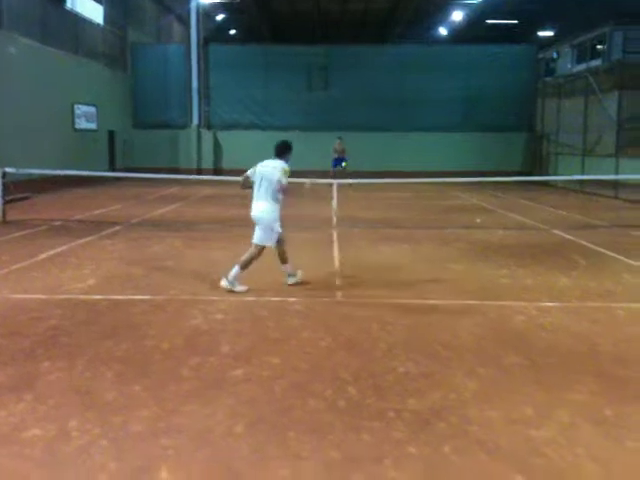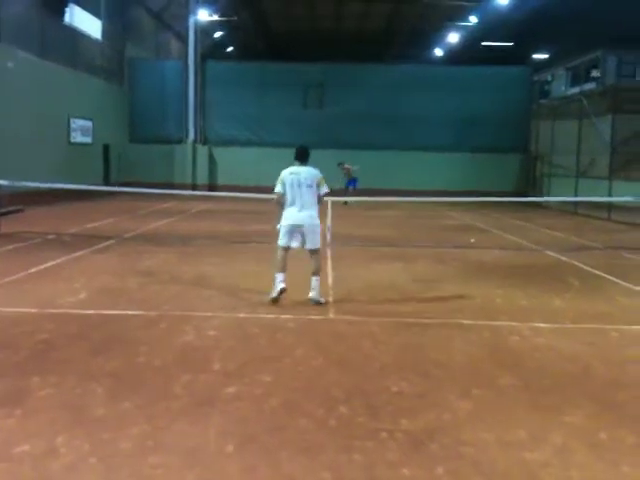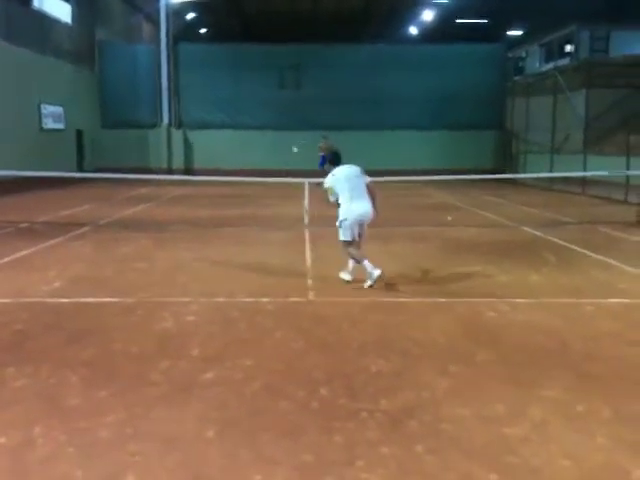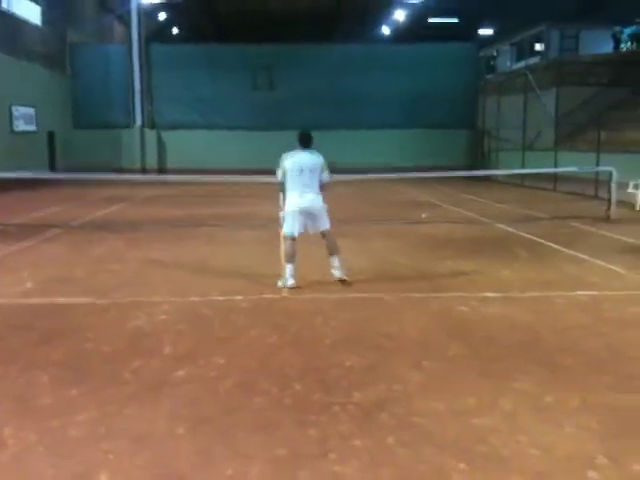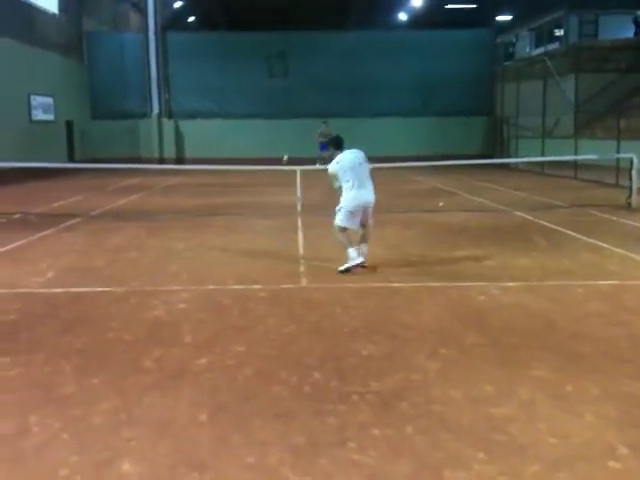
dt=1s
person 1, frame 1
left shoulder: (262, 165)
right shoulder: (283, 167)
left elbow: (245, 181)
right elbow: (280, 188)
left hip: (257, 210)
right hip: (268, 214)
left knee: (280, 240)
right knee: (258, 249)
left ankle: (291, 275)
right ankle: (230, 279)
person 1, frame 2
left shoulder: (285, 174)
right shoulder: (316, 174)
left elbow: (279, 199)
right elbow: (321, 198)
left hip: (290, 218)
right hip: (310, 219)
left knee: (283, 251)
right knee: (315, 254)
left ankle: (280, 283)
right ankle: (315, 292)
person 1, frame 3
left shoulder: (329, 180)
right shoulder: (356, 169)
left elbow: (335, 201)
right elbow: (371, 190)
right wrist: (374, 208)
left hip: (349, 211)
right hip: (367, 209)
left knee: (347, 245)
right knee: (357, 240)
left ankle: (372, 271)
right ankle: (348, 272)
person 1, frame 4
left shoulder: (287, 159)
right shoulder: (319, 159)
left elbow: (281, 184)
right elbow: (323, 186)
left wrist: (283, 201)
left hip: (294, 203)
right hip: (314, 201)
left knee: (289, 239)
right knee: (327, 235)
left ankle: (289, 277)
right ankle: (337, 270)
person 1, frame 5
left shoulder: (332, 166)
right shoulder: (359, 153)
left elbow: (340, 186)
right elbow: (370, 176)
left hip: (351, 198)
right hip: (369, 196)
left knee: (340, 230)
right knee: (365, 225)
left ankle: (354, 257)
right ankle: (362, 256)
